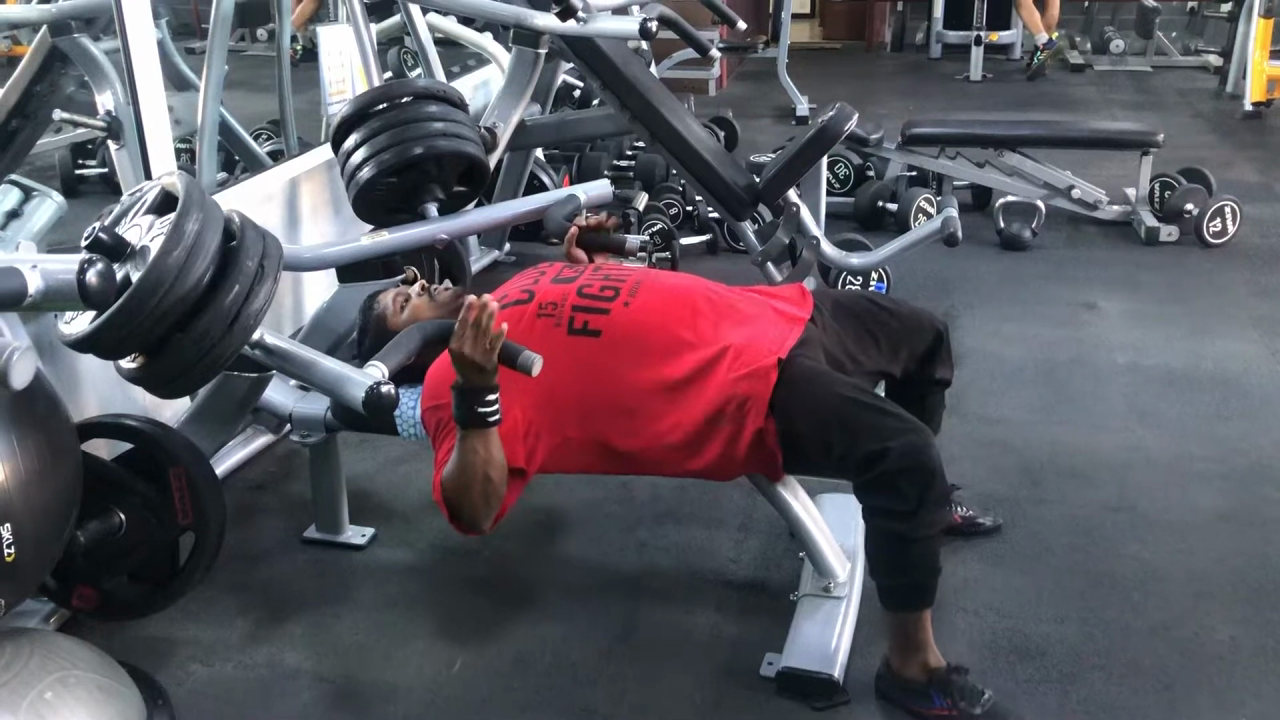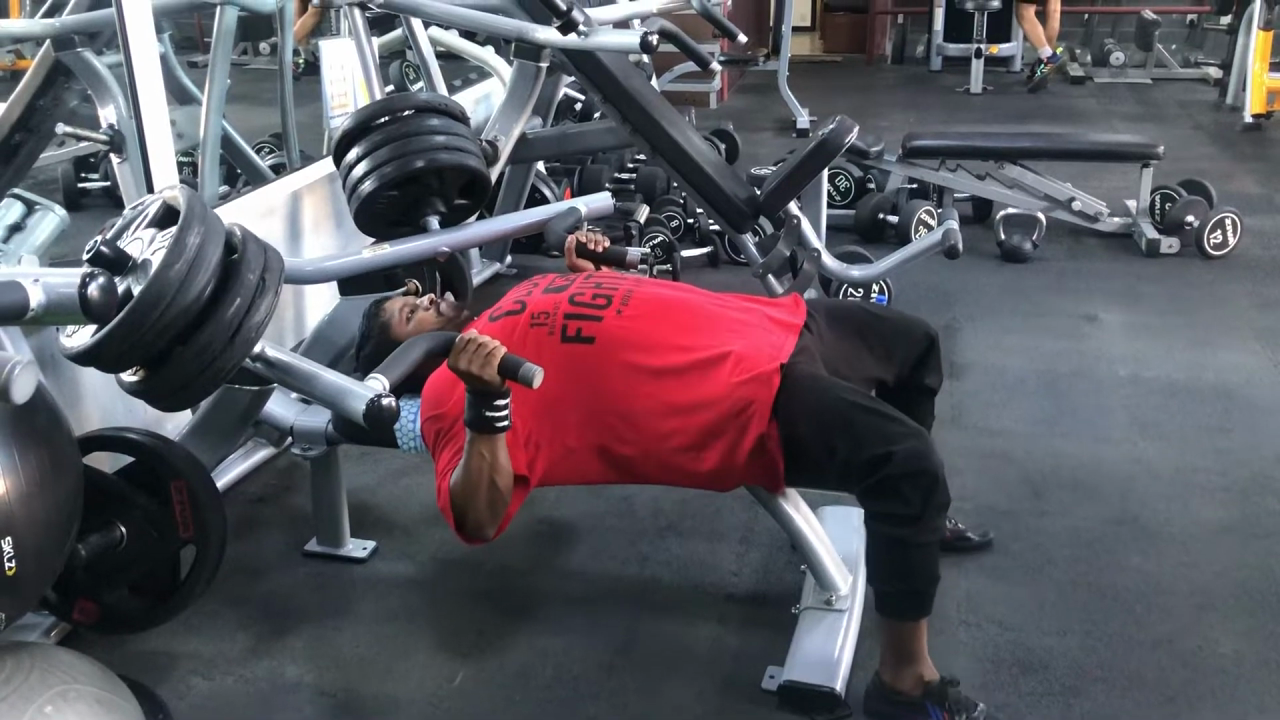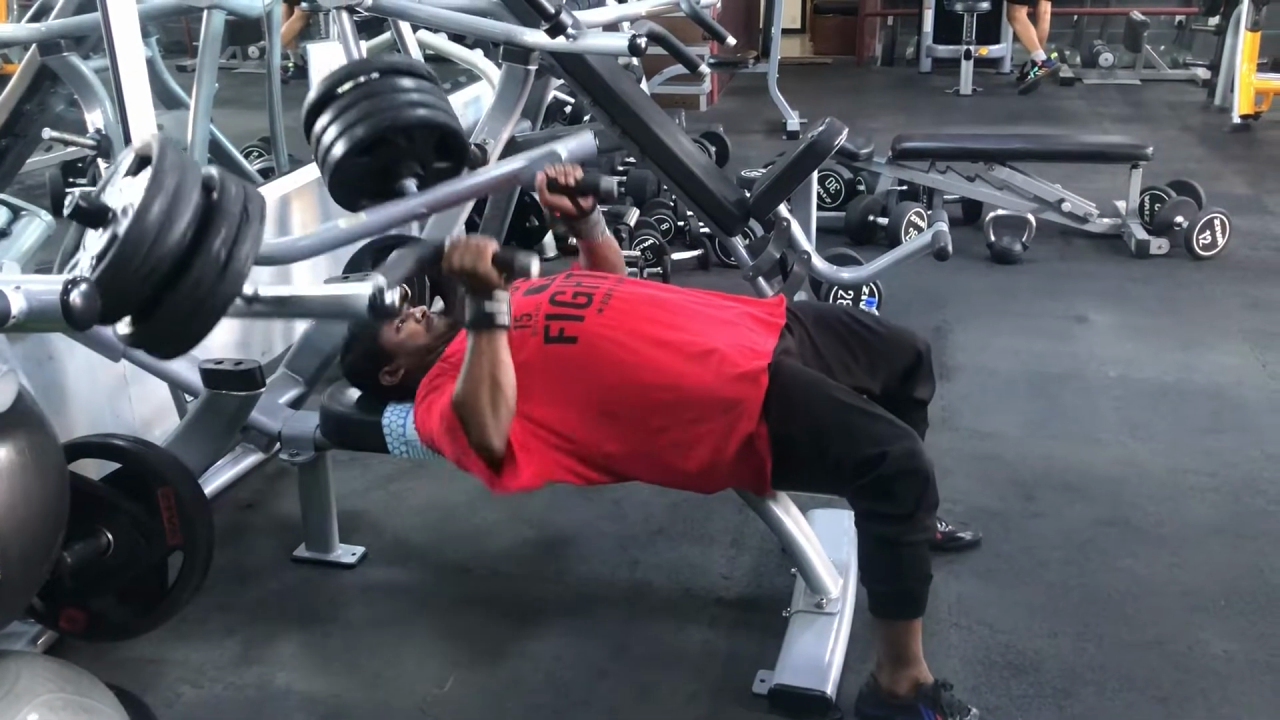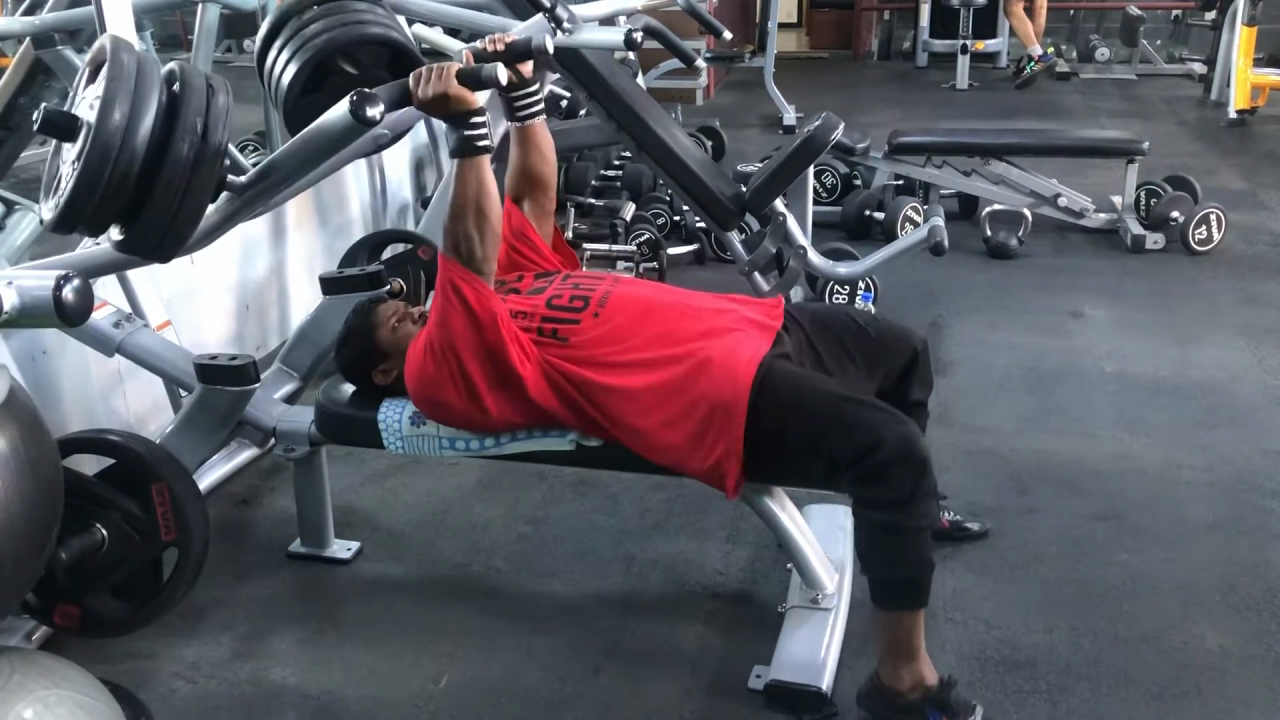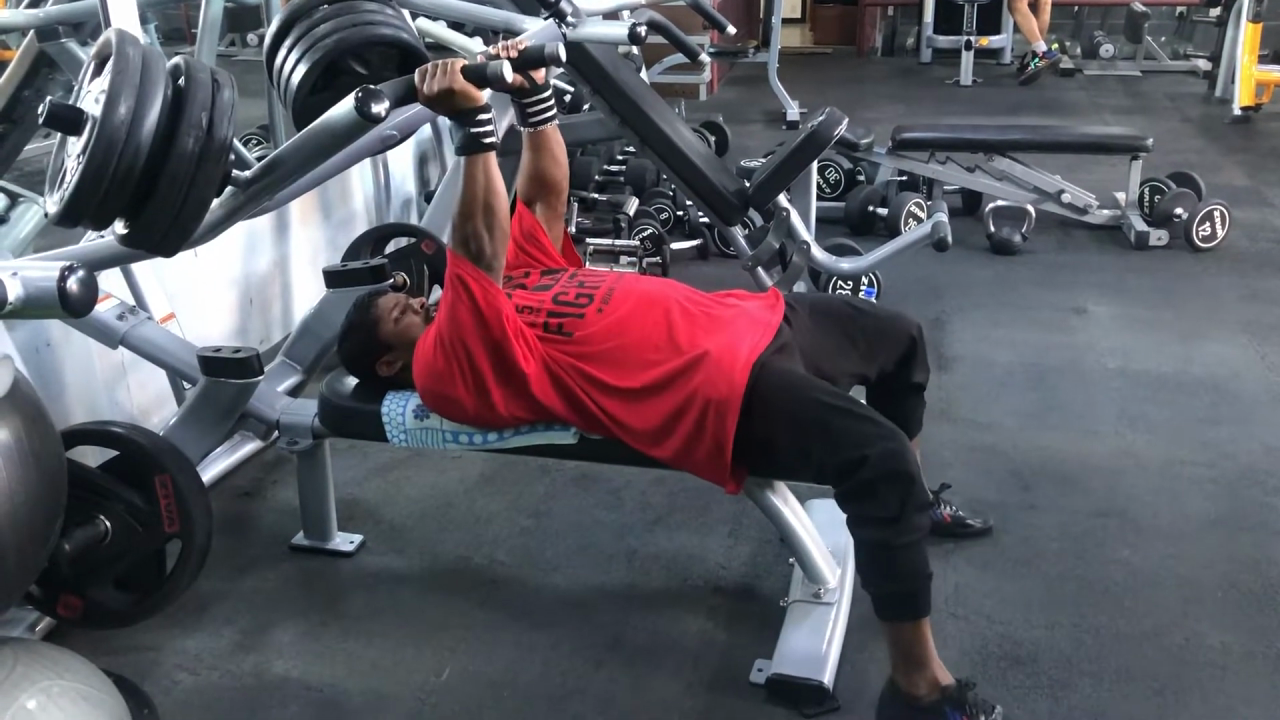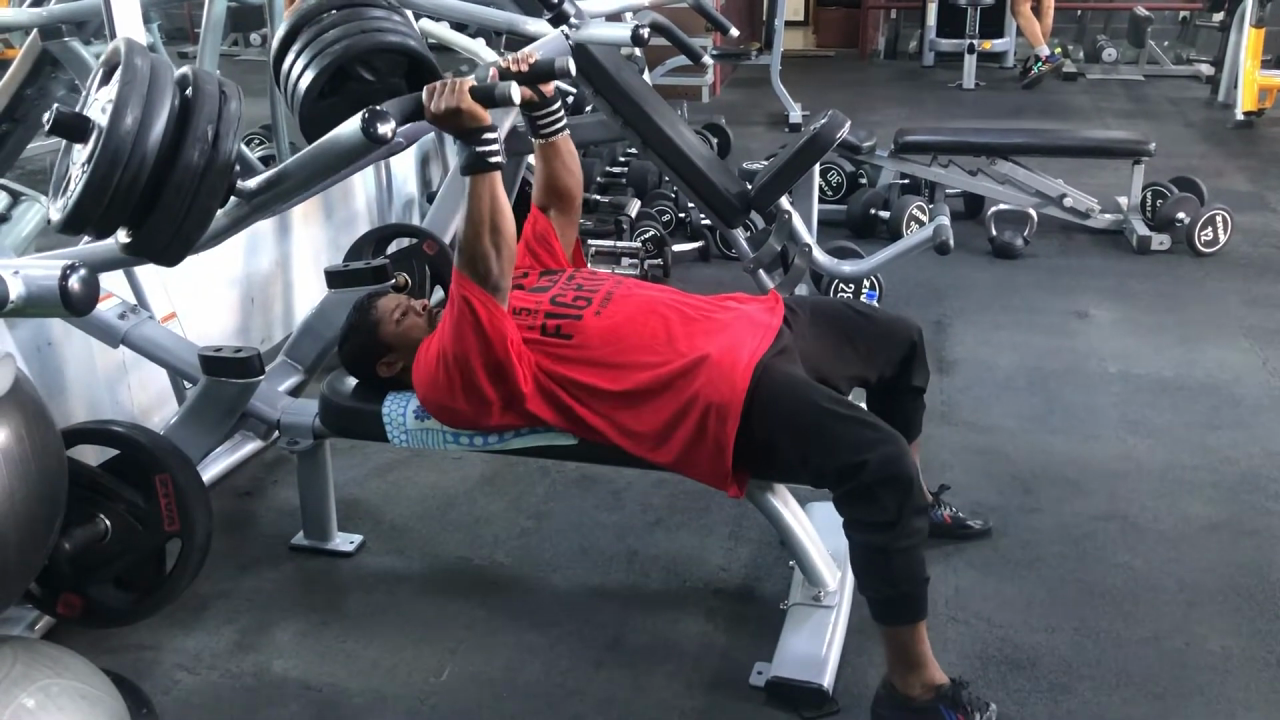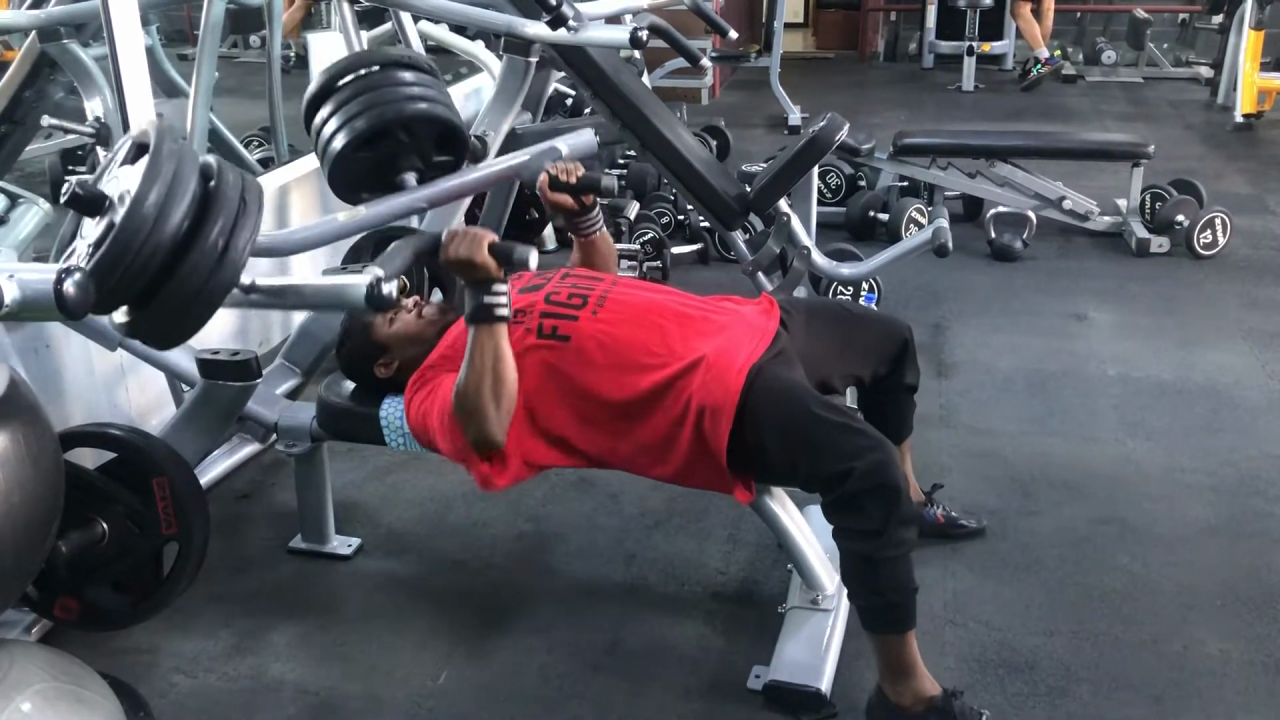
dt=0.7s
person 1, frame 1
left shoulder: (508, 300)
right shoulder: (452, 374)
right elbow: (474, 511)
left wrist: (594, 258)
right wrist: (474, 390)
right hip: (744, 389)
left knee: (923, 336)
right knee: (905, 453)
left ankle: (919, 507)
right ankle: (913, 666)
person 1, frame 2
left shoulder: (509, 313)
right shoulder: (451, 391)
right elbow: (478, 520)
left wrist: (596, 271)
right wrist: (486, 402)
right hip: (743, 398)
left knee: (914, 344)
right knee: (909, 462)
left ankle: (909, 519)
person 1, frame 3
left shoulder: (510, 305)
right shoulder: (443, 395)
left elbow: (610, 277)
right elbow: (488, 437)
left wrist: (581, 212)
right wrist: (483, 307)
right hip: (727, 400)
left knee: (906, 357)
right knee: (897, 463)
left ankle: (903, 529)
person 1, frame 4
left shoulder: (505, 288)
right shoulder: (442, 369)
left elbow: (533, 192)
right elbow: (471, 251)
left wrist: (520, 91)
right wrist: (466, 126)
right hip: (718, 395)
left knee: (901, 352)
right knee: (891, 448)
left ankle: (903, 508)
person 1, frame 5
left shoulder: (509, 284)
right shoulder: (447, 366)
left elbow: (545, 194)
right elbow: (477, 250)
left wrist: (531, 94)
right wrist: (471, 123)
right hip: (718, 389)
left knee: (899, 340)
right knee: (880, 459)
left ankle: (909, 508)
person 1, frame 6
left shoulder: (516, 283)
right shoulder: (446, 371)
left elbow: (559, 201)
right elbow: (481, 271)
left wrist: (540, 107)
right wrist: (477, 143)
right hip: (721, 392)
left knee: (899, 342)
right knee: (879, 464)
left ankle: (912, 510)
person 1, frame 7
left shoulder: (504, 298)
right shoulder: (434, 381)
left elbow: (602, 282)
right elbow: (486, 434)
left wrist: (581, 210)
right wrist: (482, 293)
right hip: (712, 394)
left knee: (890, 341)
right knee: (868, 468)
left ankle: (907, 507)
